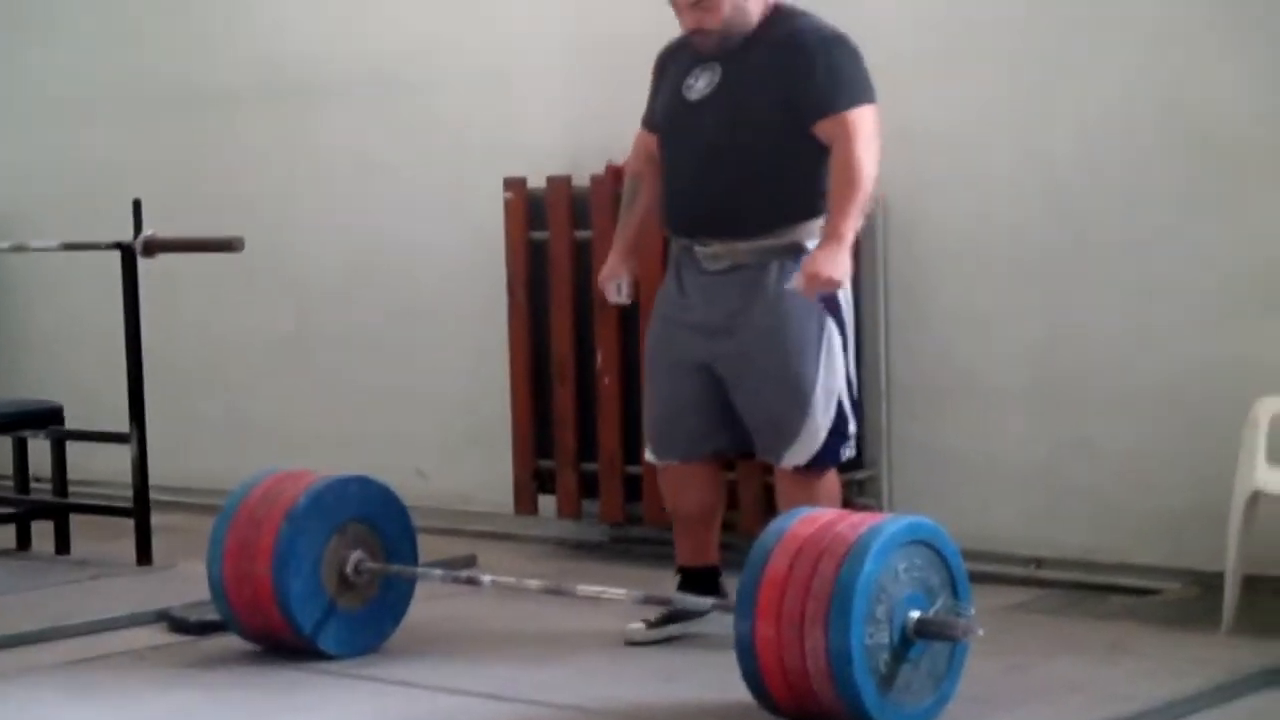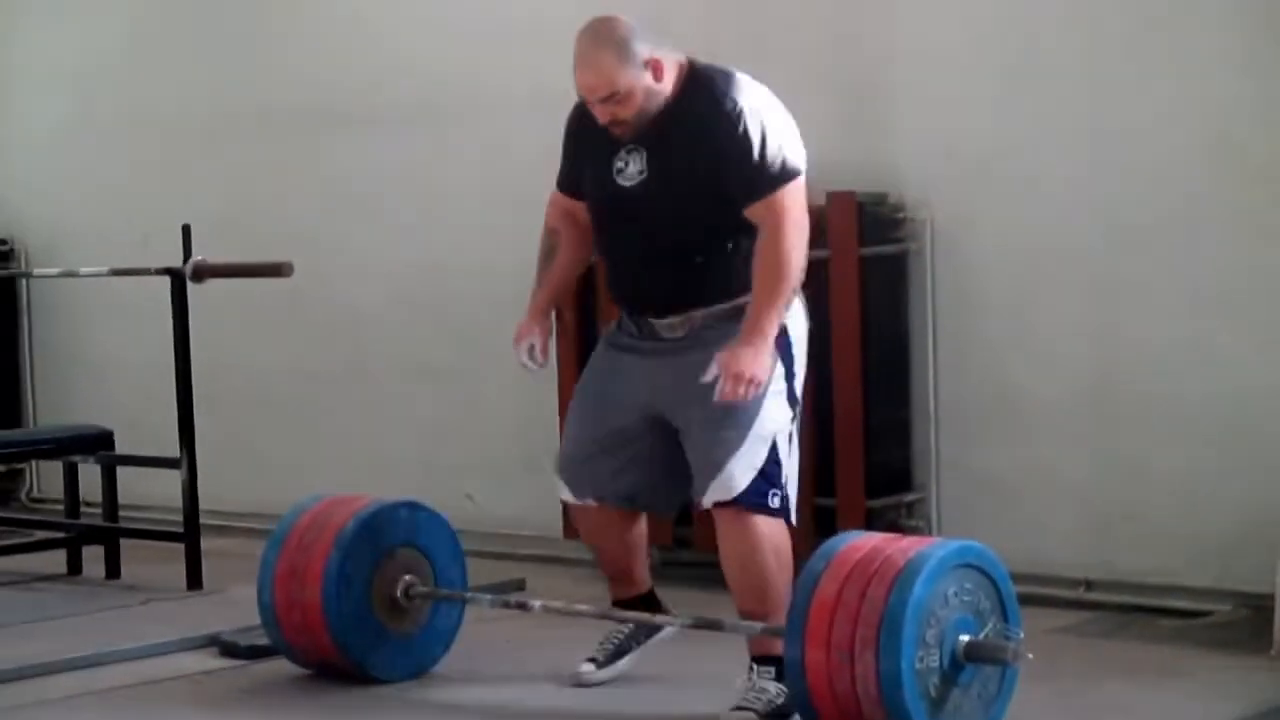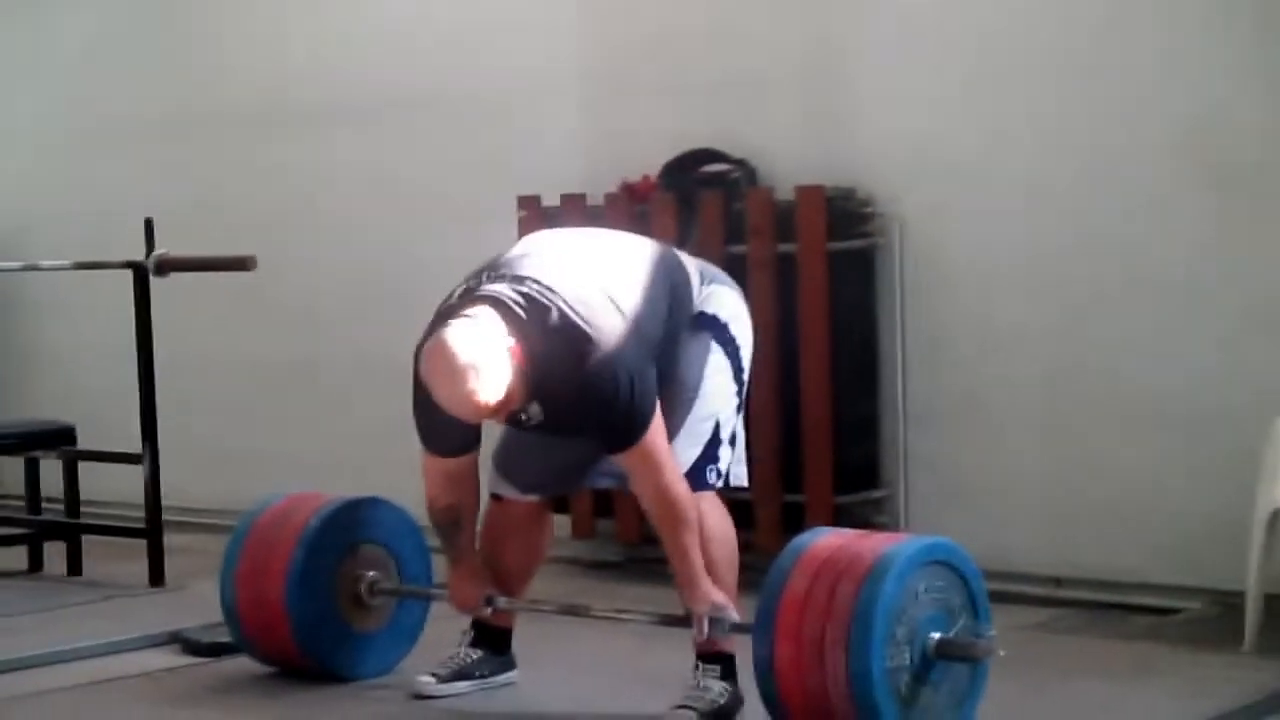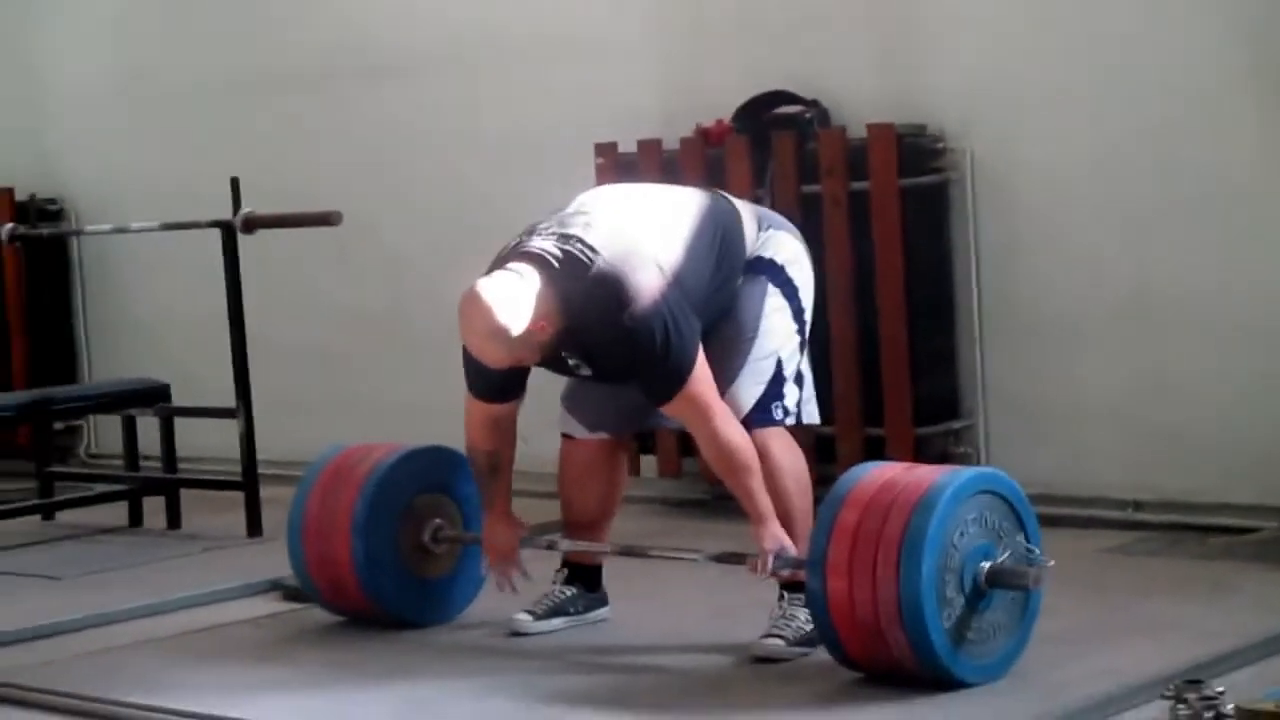
dt=1s
person 1, frame 1
right shoulder: (677, 61)
left elbow: (855, 142)
right elbow: (650, 158)
left wrist: (835, 243)
right wrist: (623, 246)
left hip: (784, 274)
right hip: (691, 273)
left knee: (801, 448)
right knee: (676, 445)
right ankle: (697, 587)
person 1, frame 2
left shoulder: (735, 112)
right shoulder: (588, 125)
left elbow: (786, 225)
right elbow: (569, 221)
left wrist: (756, 339)
right wrist: (539, 309)
left hip: (735, 326)
right hip: (635, 335)
left knee: (741, 494)
right knee: (588, 482)
right ankle: (639, 610)
person 1, frame 3
left shoulder: (599, 356)
right shoulder: (442, 365)
left elbow: (654, 480)
right elbow: (447, 477)
left wrist: (695, 583)
right wrist: (464, 568)
left knee: (689, 480)
right knee: (515, 485)
left ankle: (716, 672)
right ankle: (489, 646)
person 1, frame 4
left shoulder: (634, 312)
right shoulder: (496, 315)
left elbow: (709, 421)
right elbow: (489, 421)
left wrist: (764, 523)
right wrist: (497, 517)
left hip: (755, 259)
left knee: (757, 422)
right knee: (585, 425)
left ankle: (801, 598)
right ankle: (581, 583)
